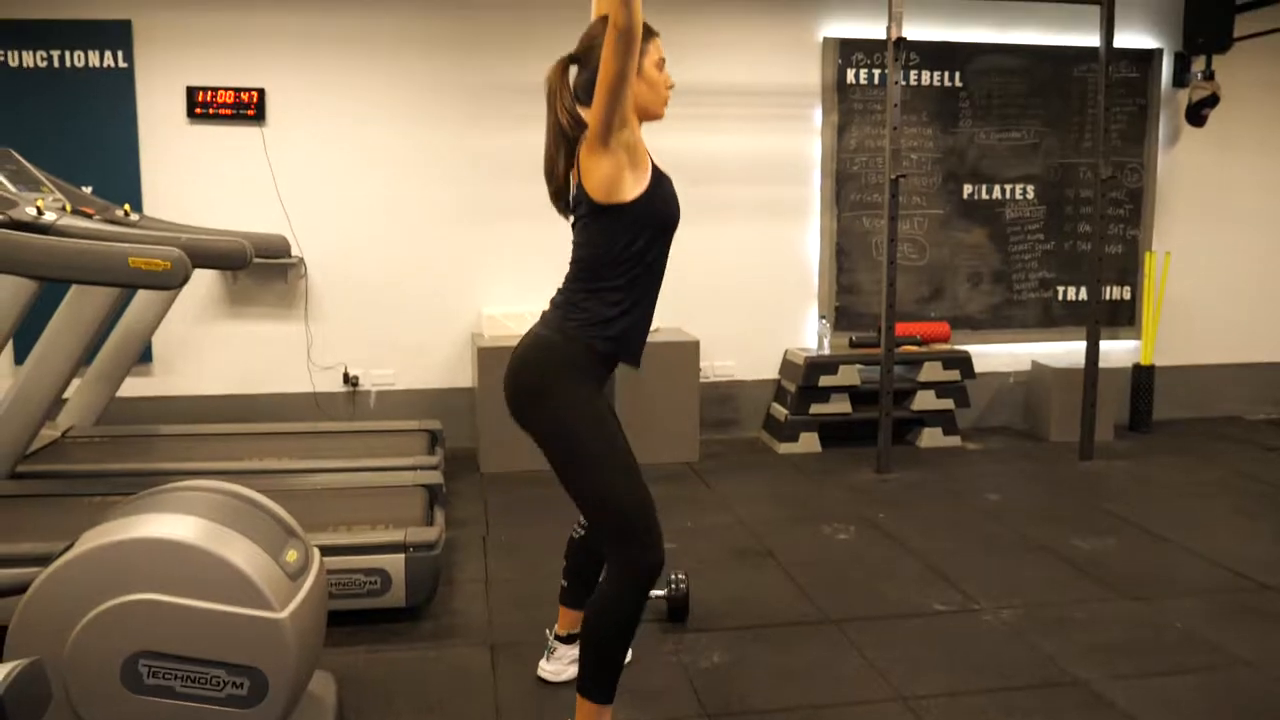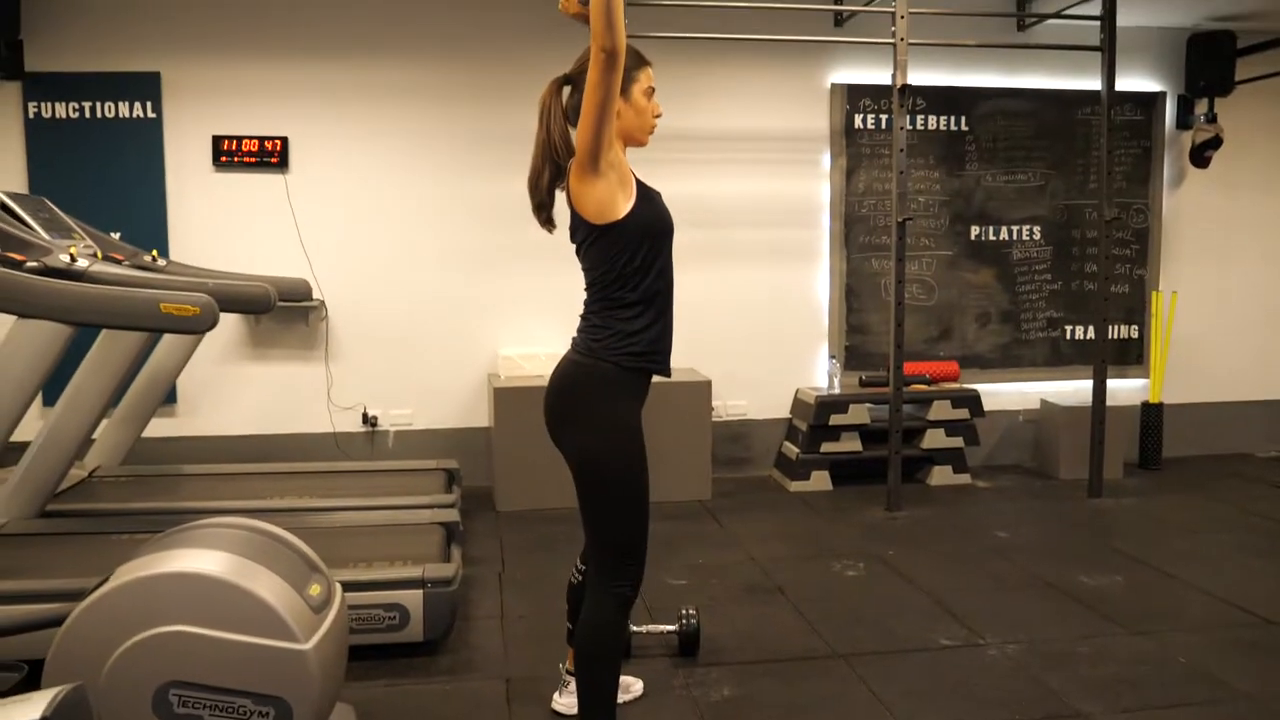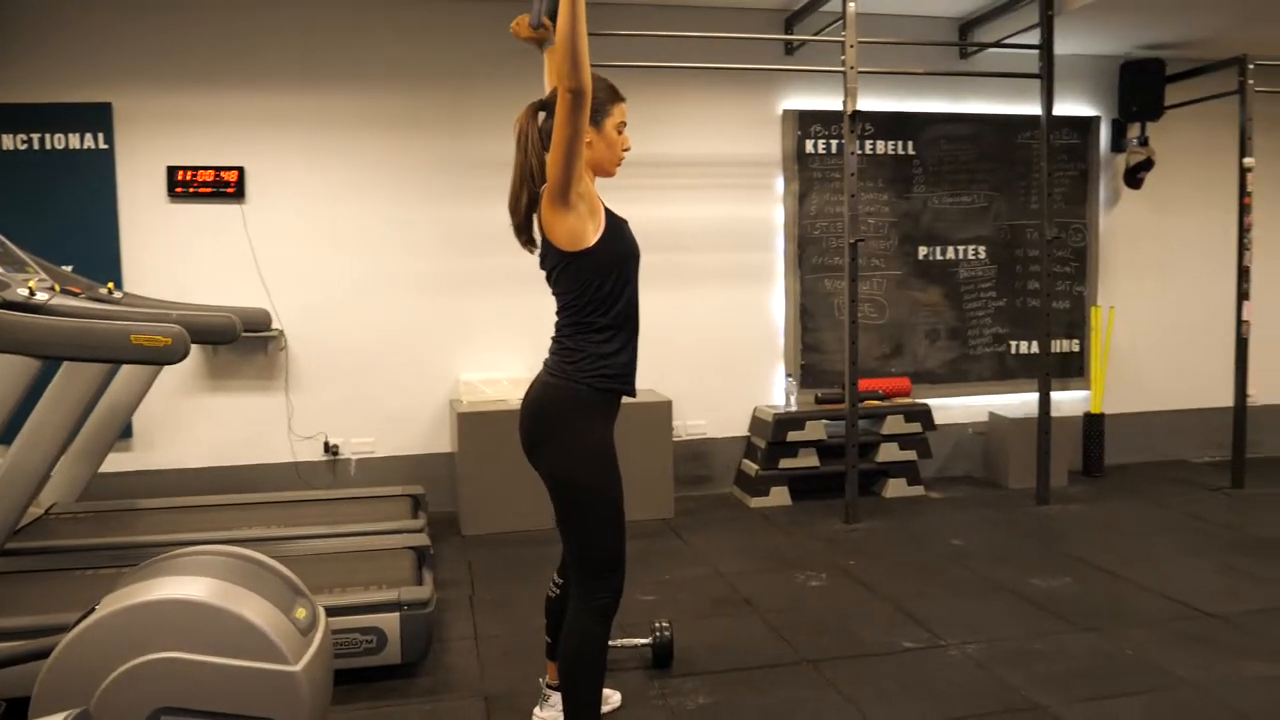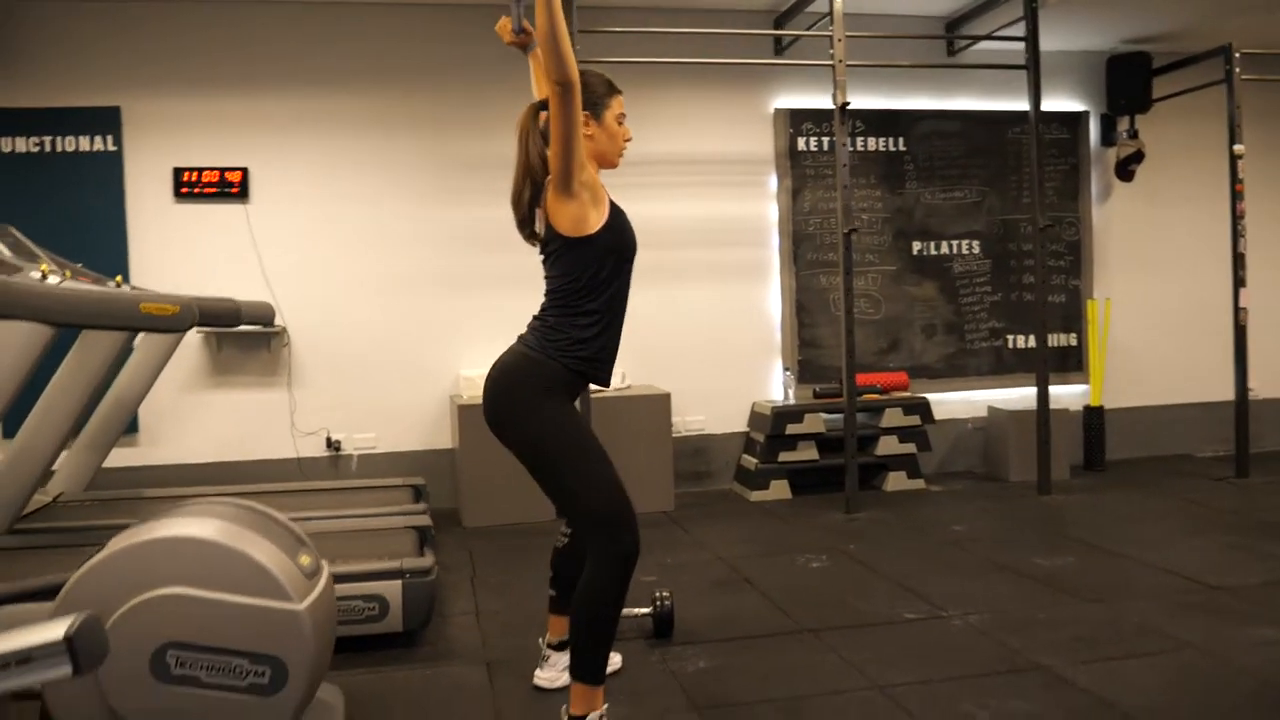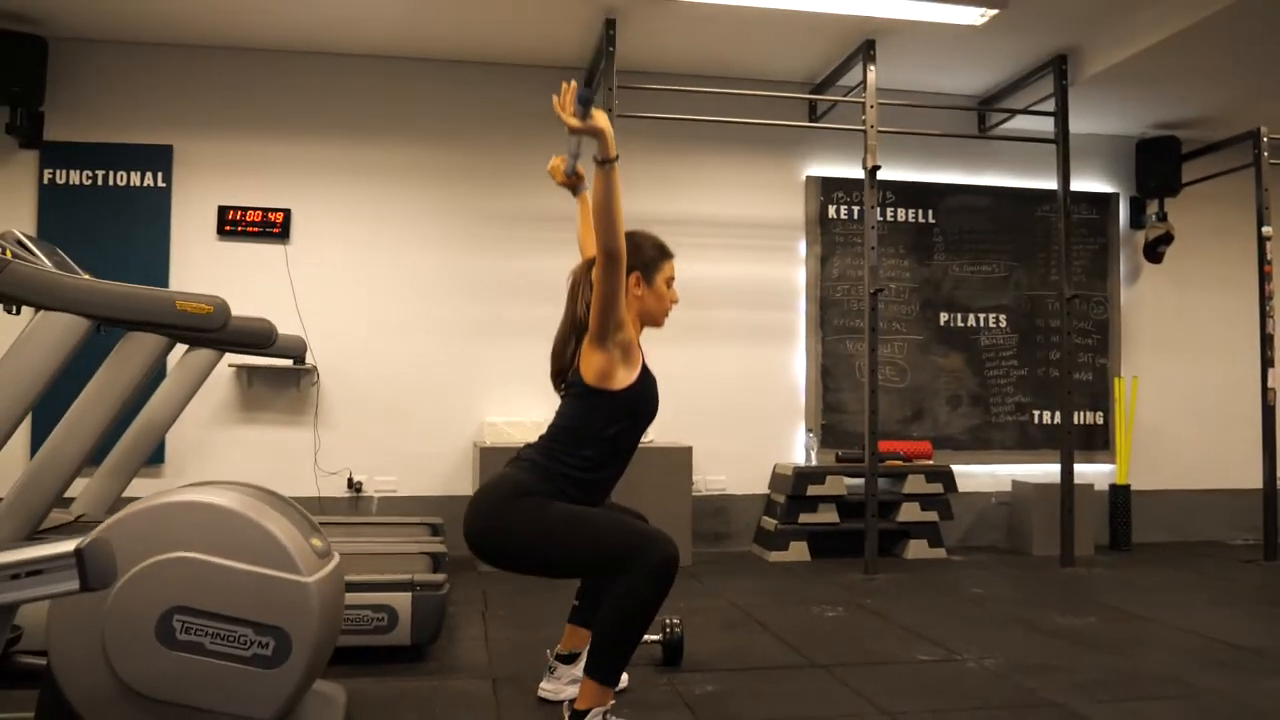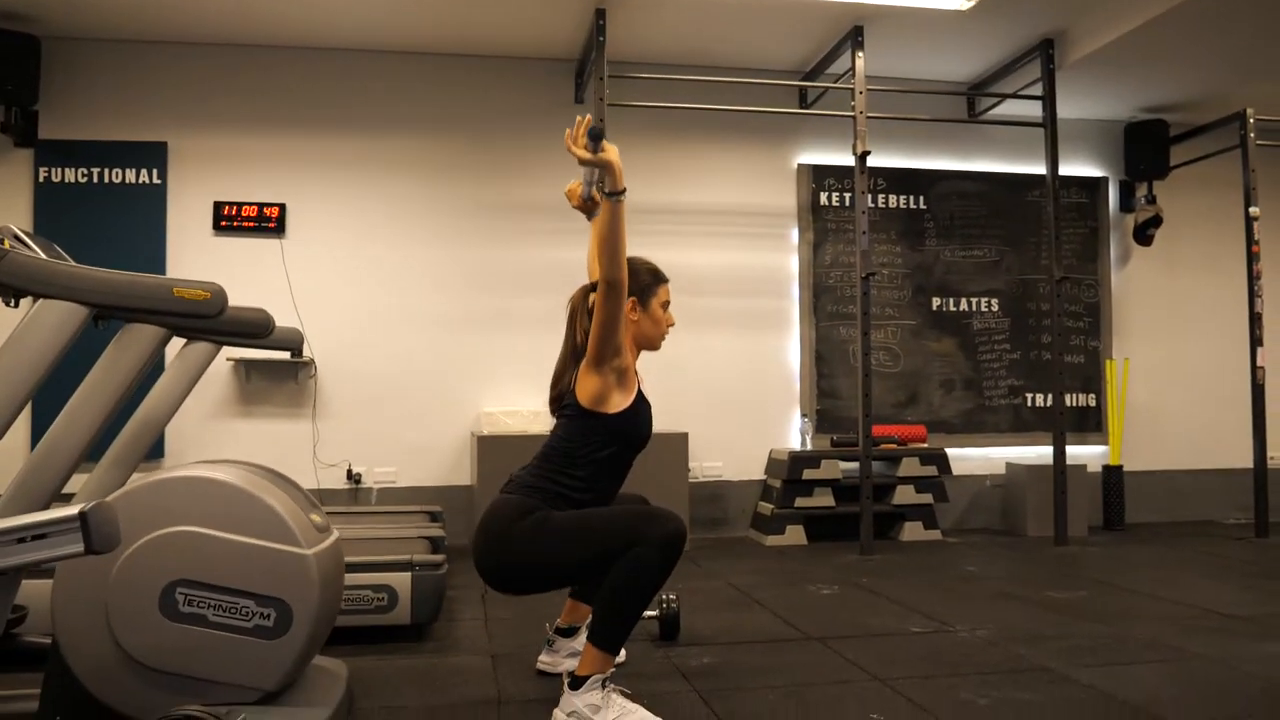
dt=0.5s
person 1, frame 1
left shoulder: (610, 140)
right shoulder: (612, 145)
left hip: (567, 367)
right hip: (559, 375)
left knee: (613, 500)
right knee: (639, 549)
left ankle: (568, 641)
person 1, frame 2
left shoulder: (604, 164)
right shoulder: (596, 169)
left elbow: (605, 63)
left hip: (601, 385)
right hip: (599, 392)
left knee: (605, 550)
right knee: (619, 569)
person 1, frame 3
left shoulder: (572, 194)
right shoulder: (567, 198)
left elbow: (566, 98)
right elbow: (574, 93)
left hip: (570, 406)
right hip: (572, 412)
left knee: (583, 564)
right knee: (598, 582)
person 1, frame 4
left shoulder: (571, 186)
right shoulder: (573, 187)
left elbow: (552, 91)
right elbow: (564, 86)
left hip: (536, 385)
right hip: (532, 390)
left knee: (589, 516)
right knee: (615, 535)
left ankle: (559, 650)
person 1, frame 5
left shoulder: (610, 335)
right shoulder: (614, 343)
left elbow: (597, 251)
right elbow: (609, 254)
left wrist: (578, 190)
right wrist: (604, 151)
left hip: (525, 500)
right hip: (510, 513)
left knee: (627, 534)
right knee: (654, 556)
left ankle: (567, 663)
person 1, frame 6
left shoulder: (610, 360)
right shoulder: (610, 367)
left elbow: (606, 279)
right elbow: (610, 282)
left wrist: (594, 213)
right wrist: (613, 183)
left hip: (525, 522)
right hip: (514, 539)
left knee: (629, 515)
right knee: (660, 530)
left ankle: (565, 639)
